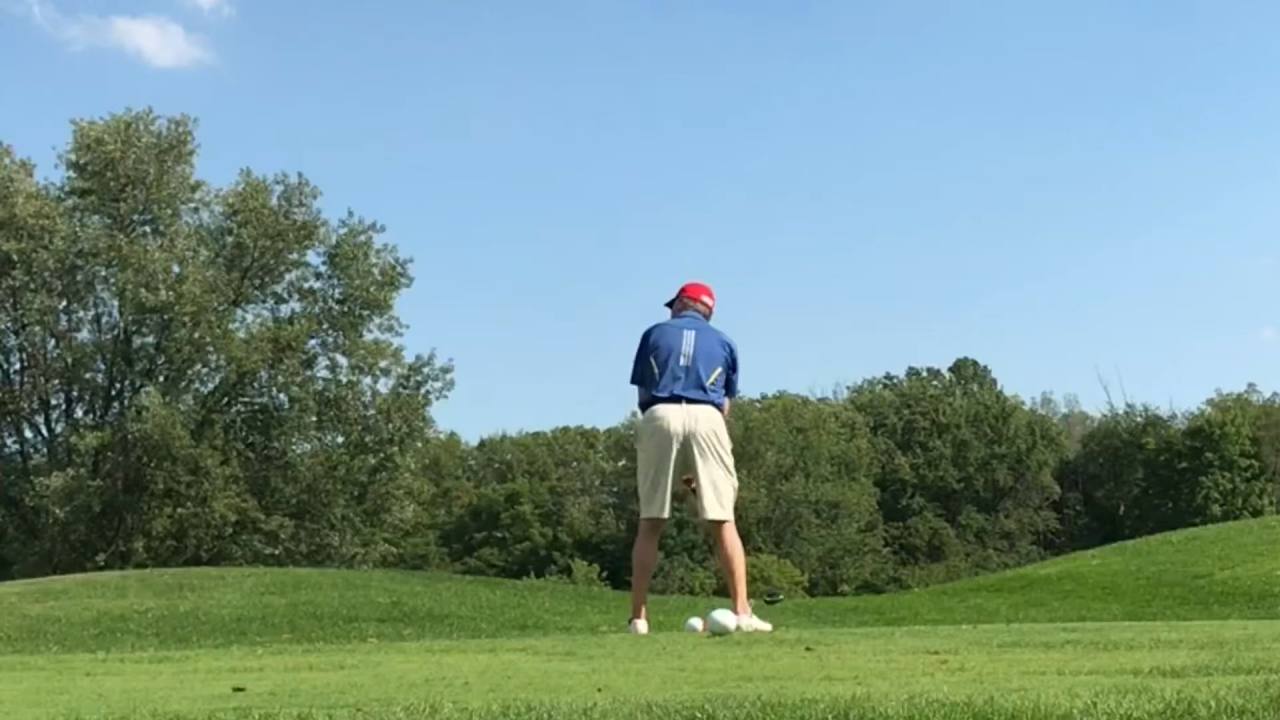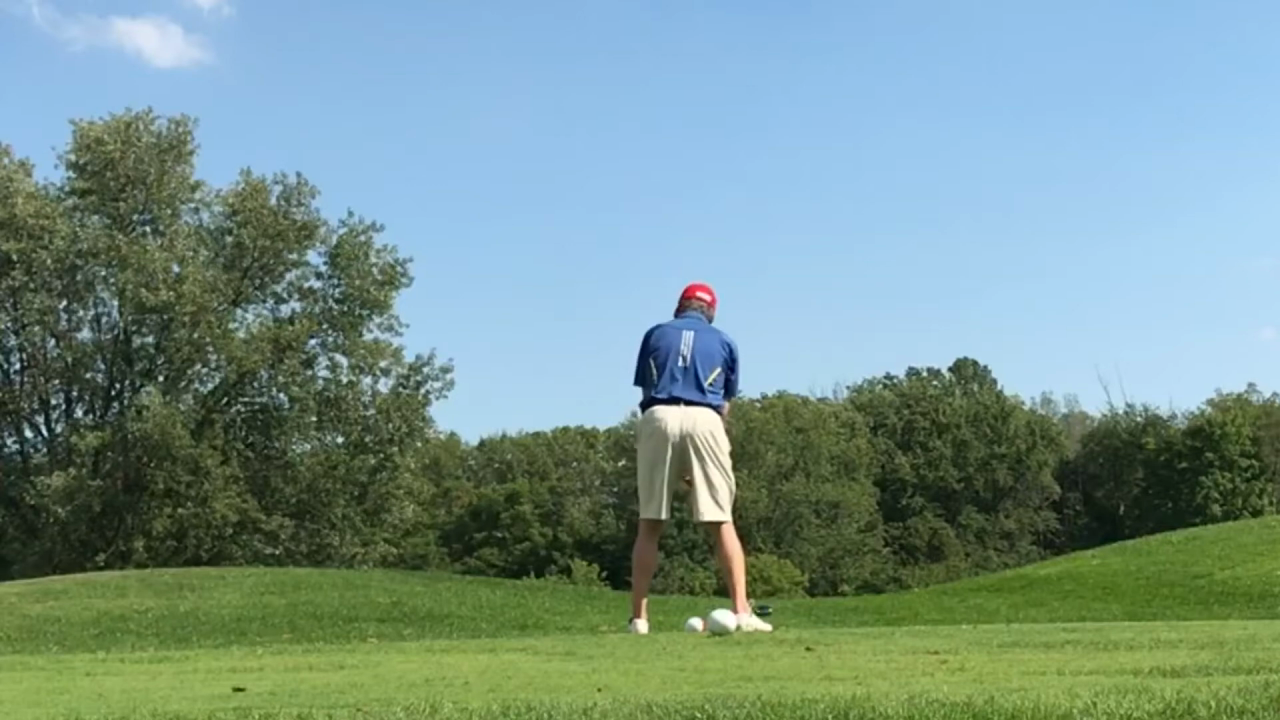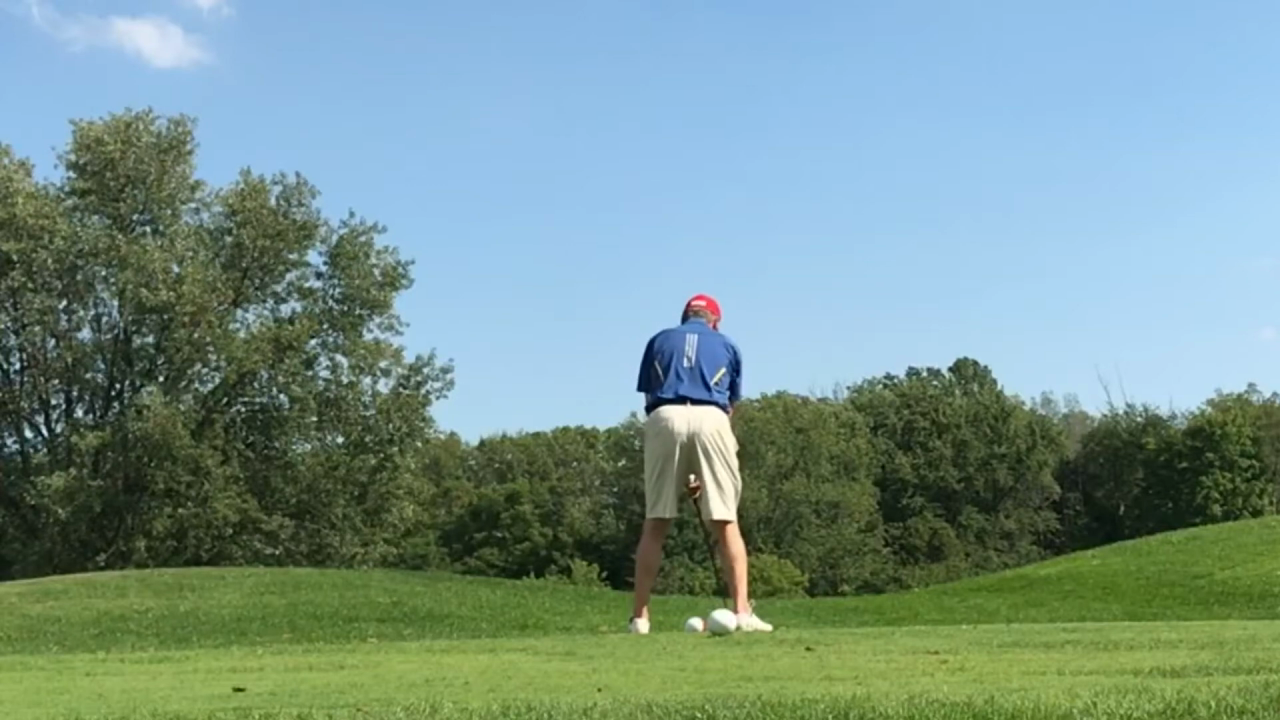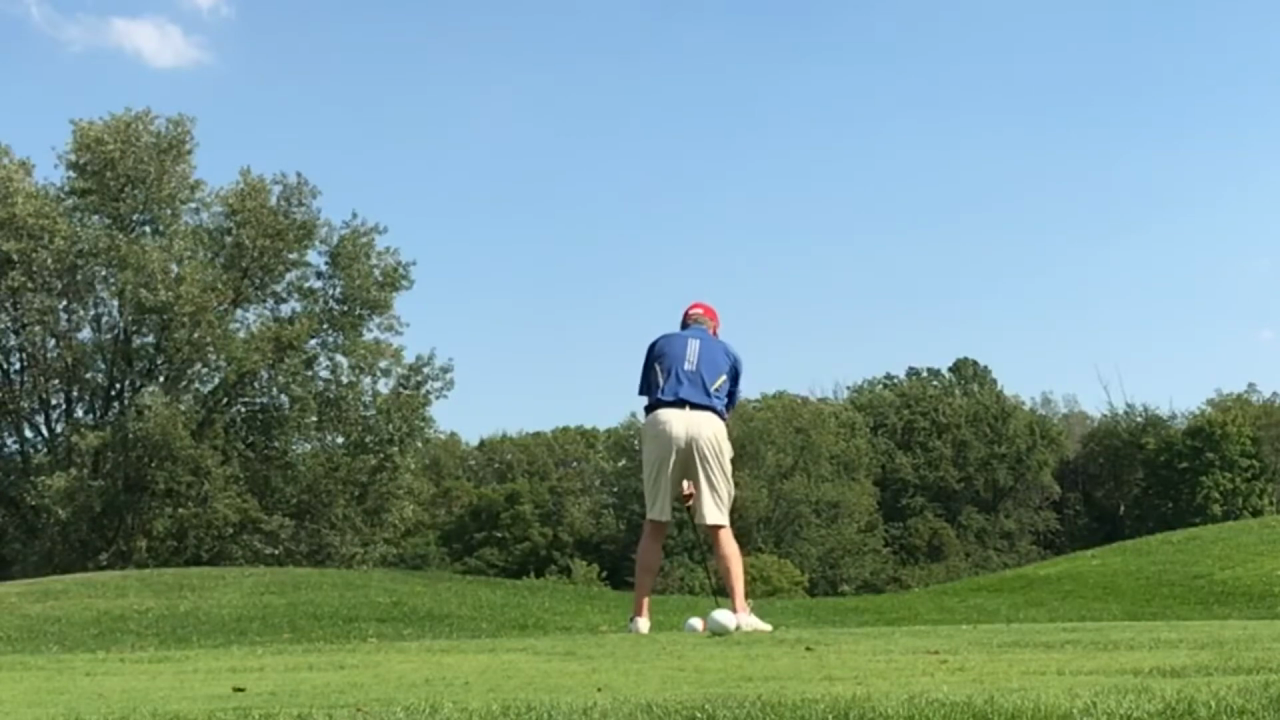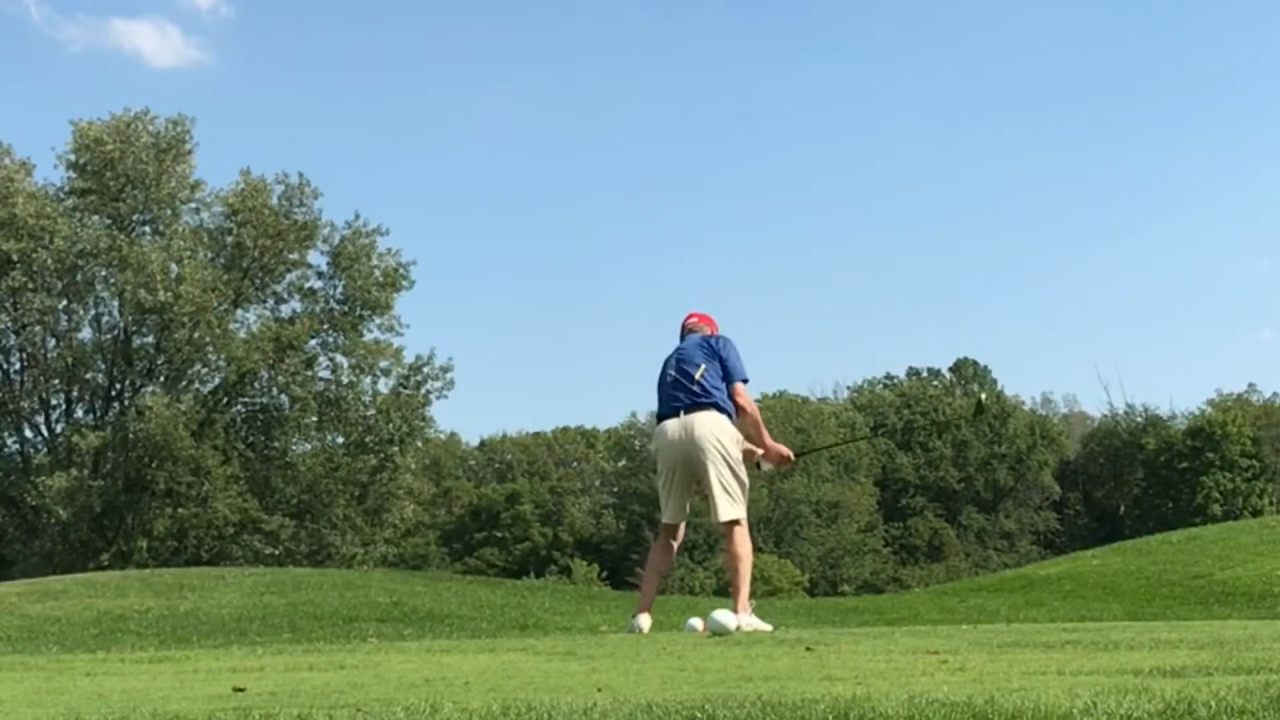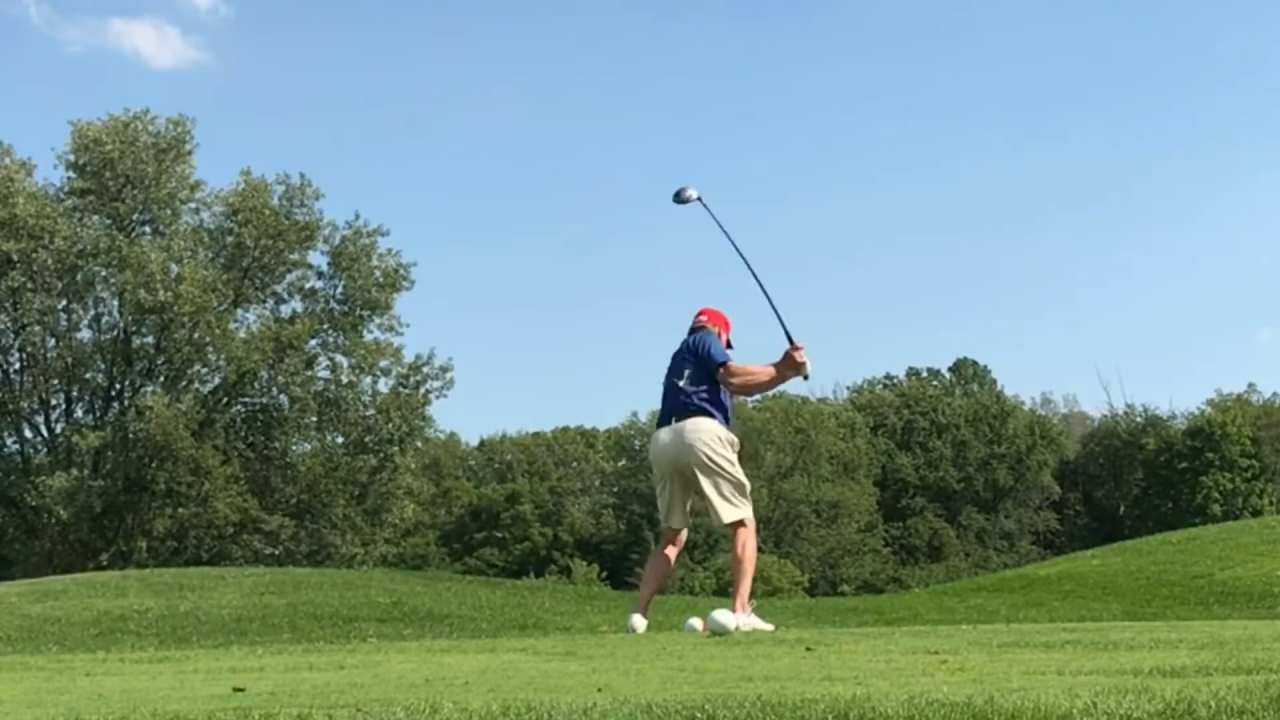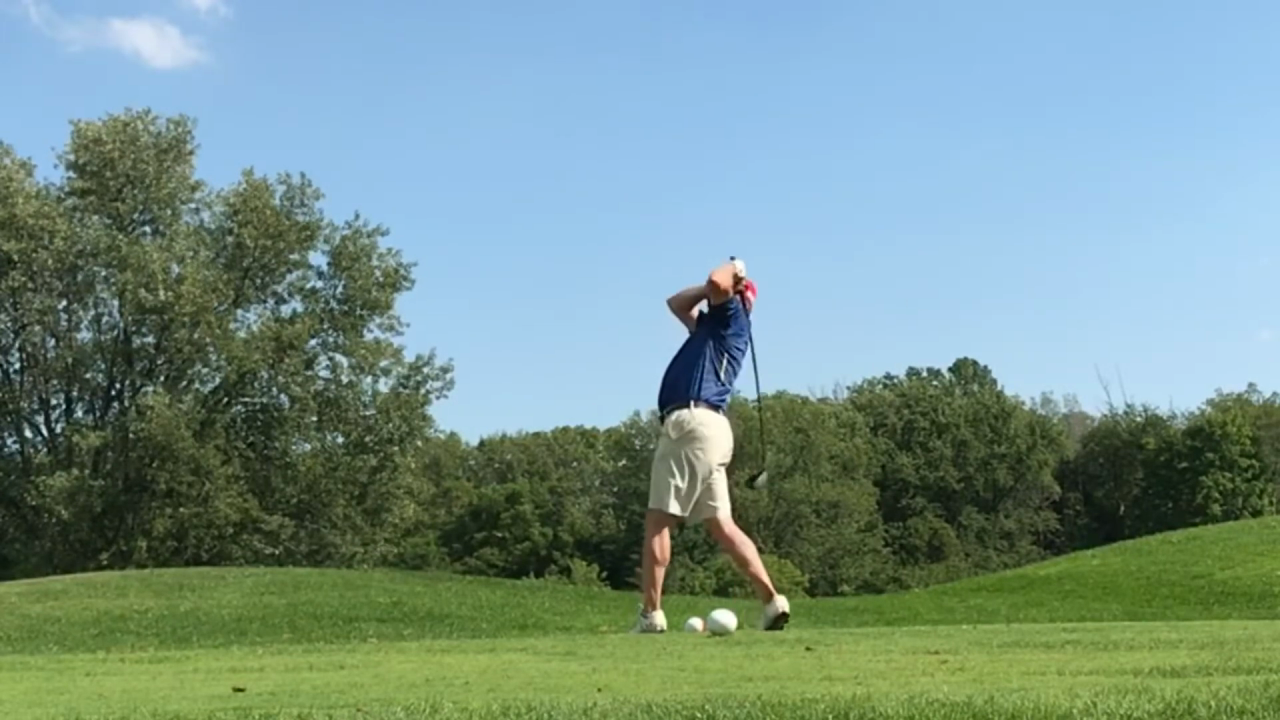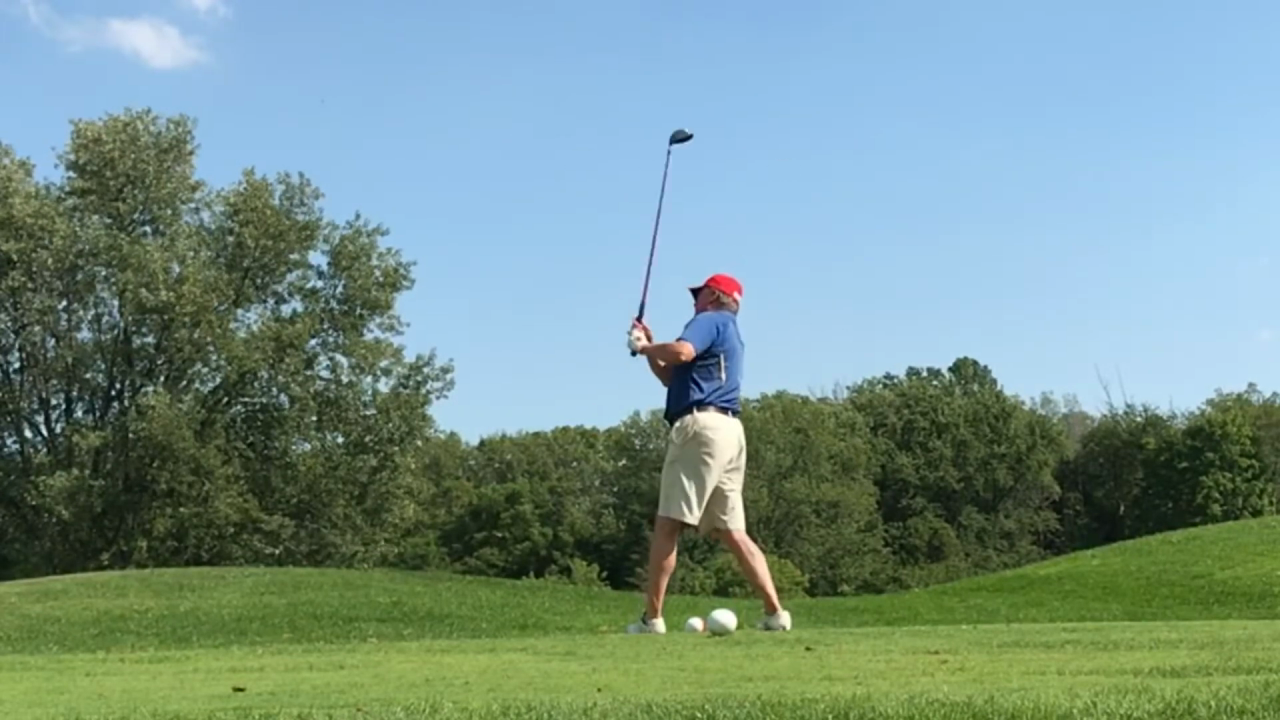
dt=0.5s
person 1, frame 1
left shoulder: (654, 334)
right shoulder: (723, 342)
left elbow: (642, 396)
left hip: (660, 418)
right hip: (705, 419)
left knee: (650, 524)
right knee: (723, 521)
left ankle: (638, 617)
right ankle: (742, 612)
person 1, frame 2
left shoulder: (655, 334)
right shoulder: (724, 341)
left hip: (658, 419)
right hip: (703, 421)
left knee: (649, 524)
right knee: (721, 521)
left ankle: (639, 617)
right ankle: (742, 612)
person 1, frame 3
left shoulder: (659, 340)
right shoulder: (727, 345)
right wrist: (703, 472)
left hip: (664, 420)
right hip: (710, 421)
left knee: (655, 523)
right knee: (726, 522)
left ankle: (639, 617)
right ankle: (743, 612)
person 1, frame 4
left shoulder: (660, 344)
right shoulder: (729, 354)
left wrist: (677, 476)
right wrist: (696, 480)
left hip: (662, 423)
right hip: (707, 426)
left knee: (655, 525)
right knee: (719, 526)
left ankle: (640, 616)
right ankle: (741, 612)
person 1, frame 5
left shoulder: (669, 362)
right shoulder: (719, 344)
right elbow: (741, 400)
left wrist: (748, 449)
right wrist: (767, 444)
left hip: (667, 433)
right hip: (709, 427)
left knee: (670, 530)
right knee: (735, 524)
left ankle: (642, 614)
right ankle: (742, 612)
person 1, frame 6
left shoulder: (686, 357)
right shoulder: (704, 344)
left elbow: (743, 383)
right elbow: (733, 376)
left wrist: (785, 368)
right wrist: (781, 368)
left hip: (665, 442)
right hip: (702, 436)
left knee: (672, 538)
right knee: (744, 525)
left ankle: (639, 614)
right ankle: (741, 611)
person 1, frame 7
left shoulder: (733, 315)
right shoulder: (714, 323)
left elbow: (716, 284)
right elbow: (677, 304)
left wrist: (729, 272)
right wrist: (725, 275)
left hip: (692, 422)
right hip: (709, 426)
left knee: (658, 520)
right knee: (722, 524)
left ankle: (651, 613)
right ankle: (772, 599)
person 1, frame 8
left shoulder: (709, 321)
right shoulder: (730, 336)
left elbow: (681, 353)
right elbow: (673, 378)
left wrist: (643, 347)
right wrist: (649, 347)
left hip: (702, 428)
right hip: (728, 431)
left knee: (668, 526)
right knee: (732, 532)
left ankle: (651, 618)
right ankle: (775, 613)
